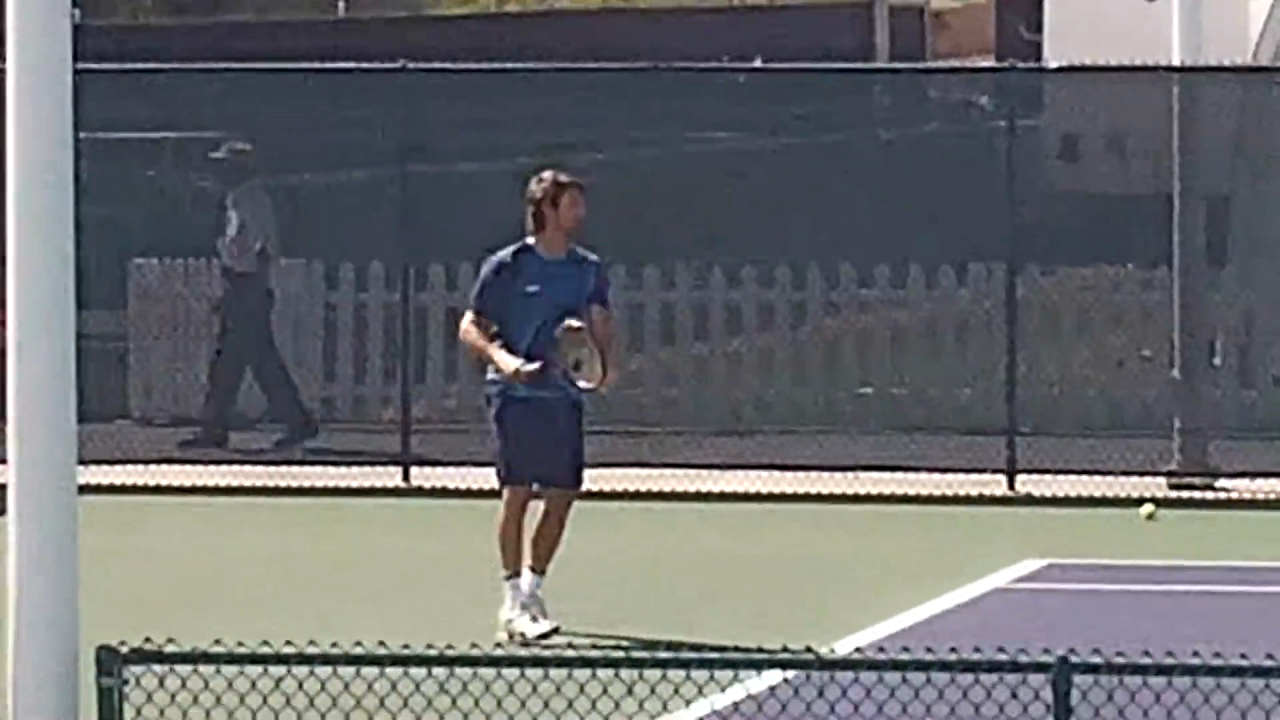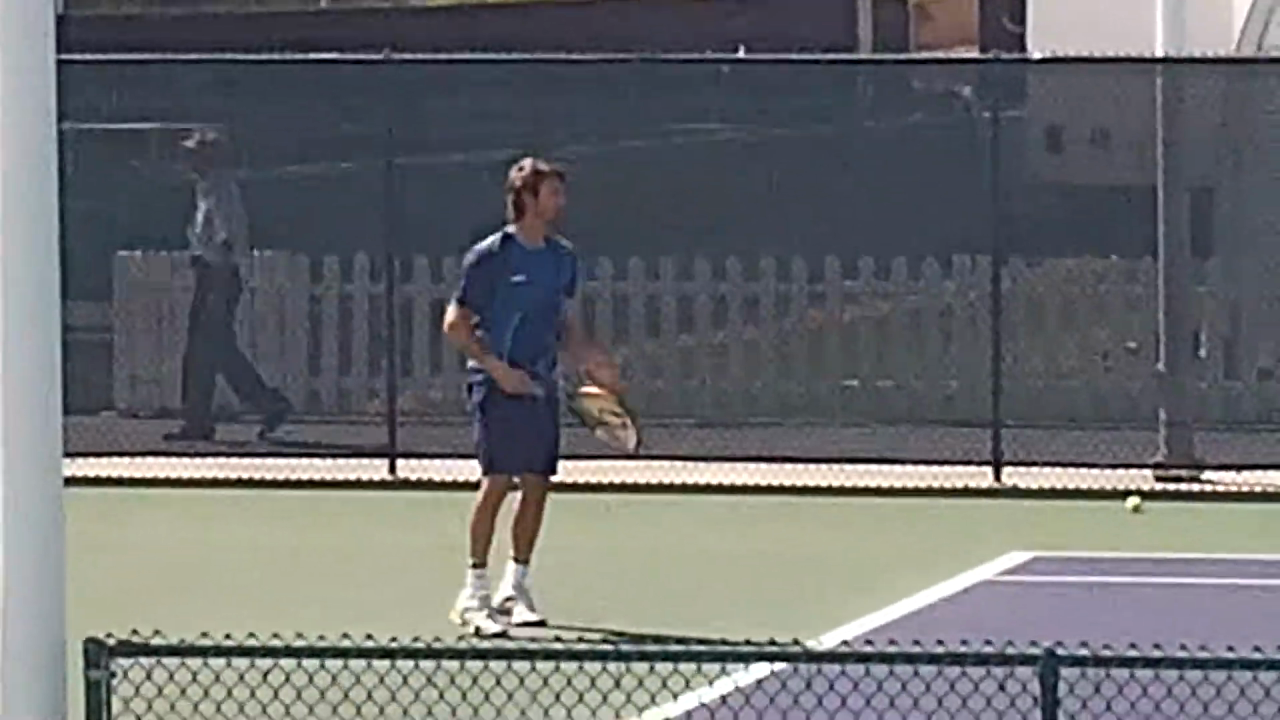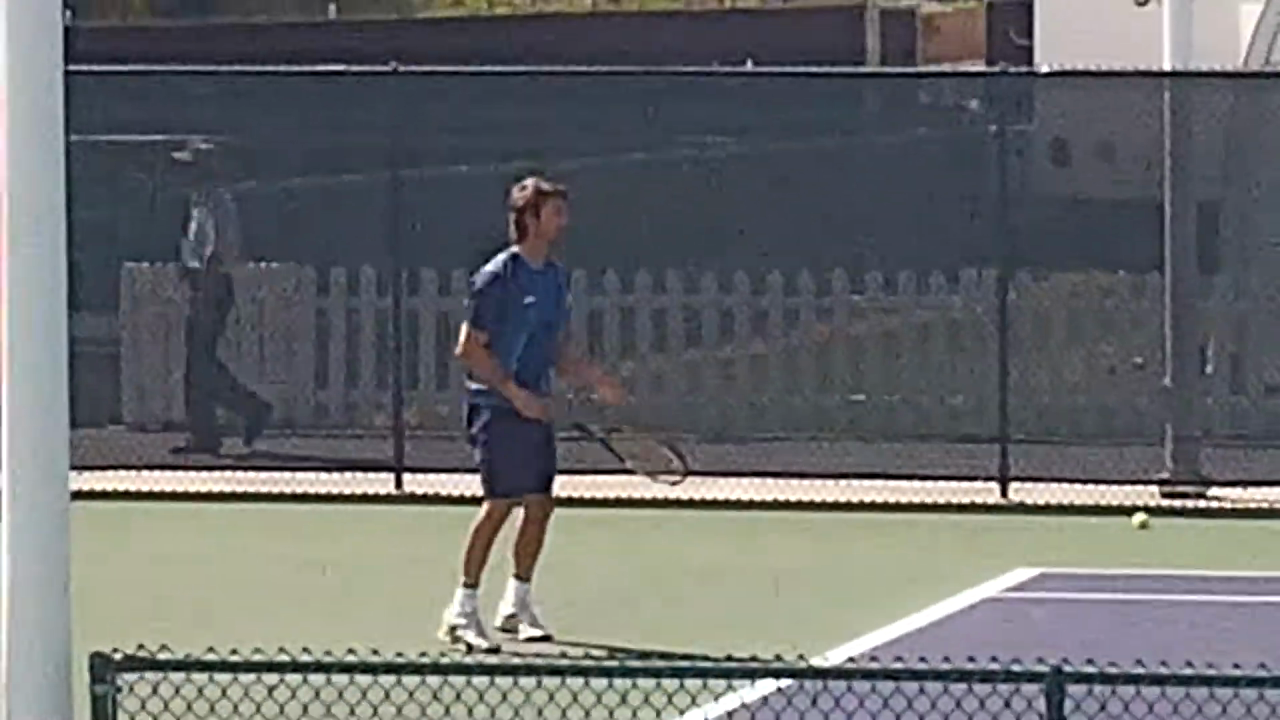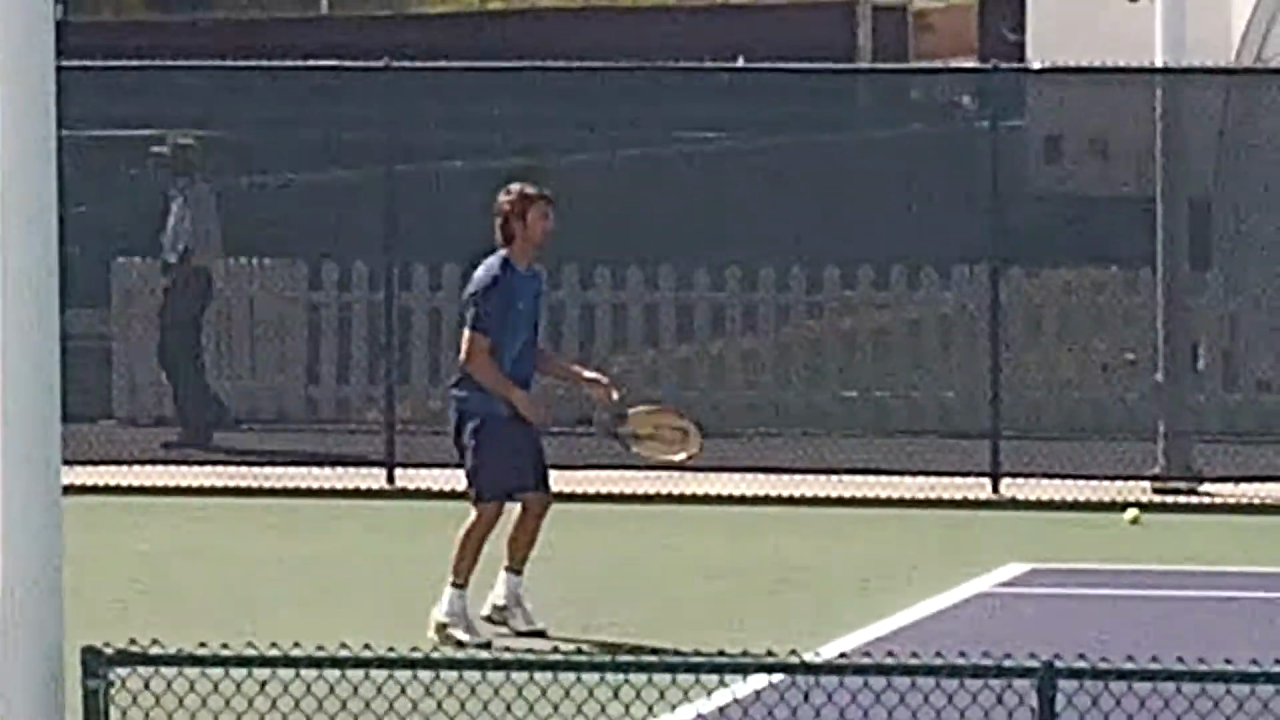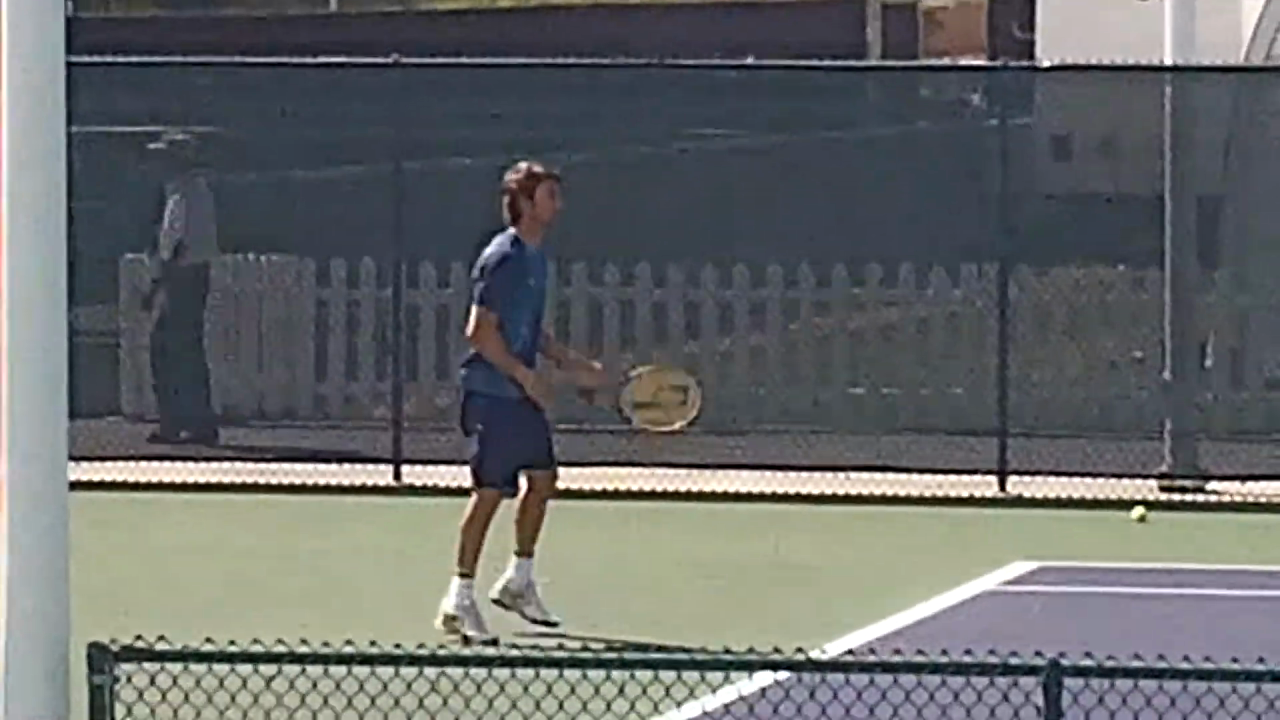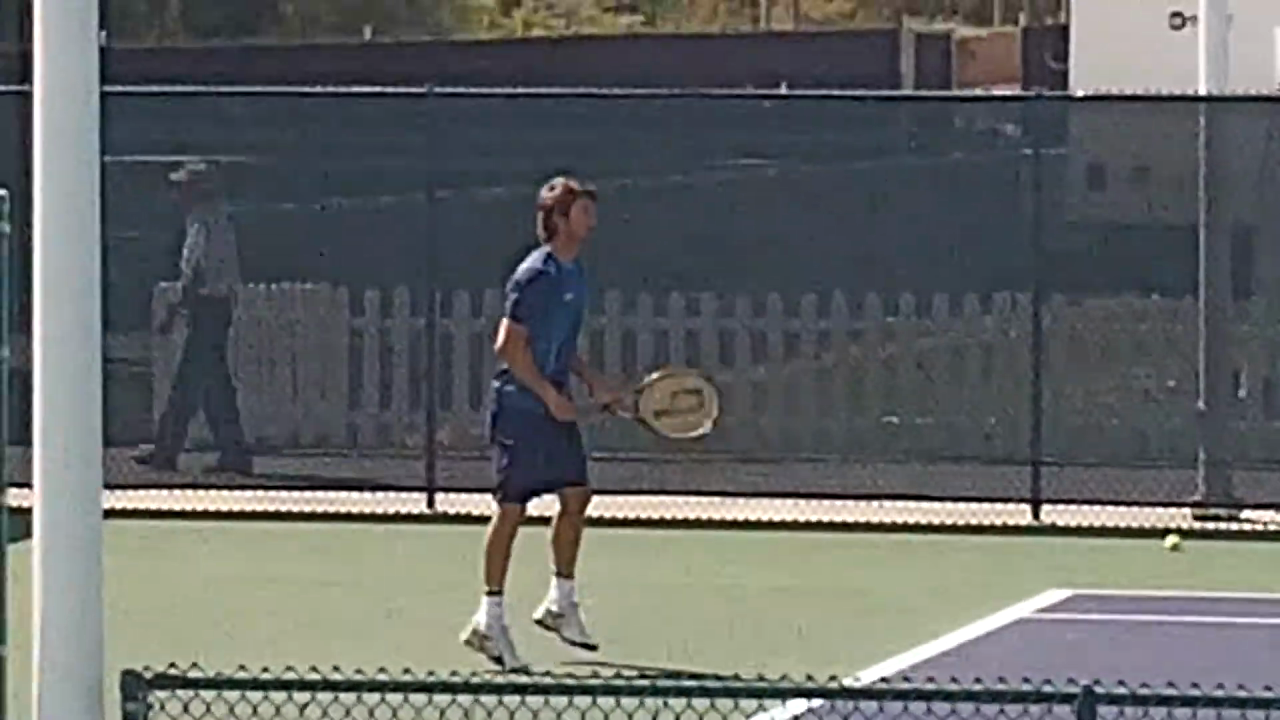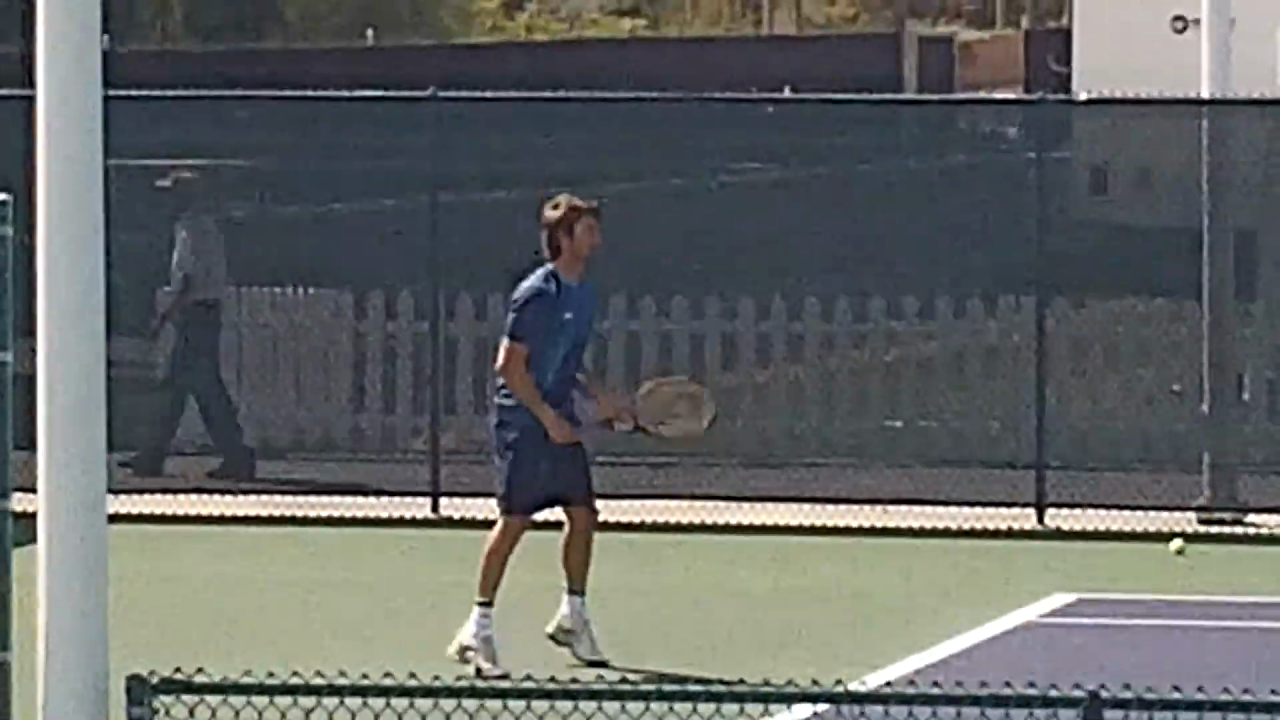
dt=0.1s
person 1, frame 1
left shoulder: (588, 268)
right shoulder: (506, 265)
left elbow: (601, 331)
right elbow: (470, 329)
left wrist: (598, 359)
right wrist: (501, 359)
left hip: (562, 398)
right hip: (515, 396)
left knee: (559, 496)
right knee: (517, 493)
left ankle: (529, 594)
right ankle: (513, 595)
person 1, frame 2
left shoulder: (563, 256)
right shoulder: (490, 254)
left elbow: (567, 323)
right elbow: (455, 324)
left wrist: (592, 361)
right wrist: (496, 366)
left hip: (541, 386)
right hip: (497, 385)
left knee: (536, 484)
right knee: (497, 480)
left ankle: (513, 588)
right ankle: (474, 593)
person 1, frame 3
left shoulder: (555, 276)
right shoulder: (498, 276)
right elbow: (469, 349)
left wrist: (594, 380)
right wrist: (515, 394)
left hip: (531, 408)
right hip: (496, 408)
left knee: (539, 505)
right knee: (499, 503)
left ankle: (516, 604)
right ankle: (461, 610)
person 1, frame 4
left shoulder: (532, 278)
right shoulder: (493, 279)
right elbow: (472, 355)
left wrist: (579, 376)
right wrist: (518, 397)
left hip: (518, 410)
right hip: (484, 409)
left knee: (537, 500)
right knee: (489, 506)
left ankle: (507, 596)
right ankle: (450, 610)
person 1, frame 5
left shoulder: (537, 255)
right shoulder: (502, 258)
right elbow: (480, 331)
left wrist: (571, 362)
right wrist: (527, 377)
left hip: (523, 391)
right hip: (491, 392)
left knee: (543, 480)
right knee: (491, 493)
left ankle: (516, 580)
right ankle: (459, 602)
person 1, frame 6
left shoulder: (575, 273)
right shoulder: (536, 274)
right elbow: (510, 345)
left wrist: (592, 381)
right wrist: (551, 395)
left hip: (552, 407)
right hip: (522, 406)
left knee: (576, 498)
right knee: (512, 508)
left ankle: (561, 603)
right ankle: (489, 619)
person 1, frame 7
left shoulder: (584, 291)
right shoulder: (537, 293)
right elbow: (508, 363)
left wrist: (596, 395)
right wrist: (547, 416)
left hip: (561, 425)
right hip: (524, 422)
left knee: (584, 516)
right knee: (514, 521)
left ankle: (571, 618)
right ankle: (474, 632)
person 2, frame 1
left shoulder: (251, 200)
right shoulder: (237, 200)
left elbow: (261, 252)
left wrist: (257, 297)
right wrist: (226, 295)
left hip: (249, 289)
right hip: (240, 288)
left knee: (229, 359)
right knee: (264, 360)
person 2, frame 2
left shoulder: (219, 190)
right shoulder: (209, 189)
left elbow: (226, 244)
left wrist: (215, 291)
left hip: (217, 277)
right hip: (210, 278)
left knee: (202, 352)
right knee: (212, 352)
person 2, frame 3
left shoulder: (212, 203)
right shoulder: (203, 201)
left elbow: (216, 257)
left wrist: (202, 300)
left hip: (210, 290)
right hip: (206, 290)
left knee: (200, 361)
right knee: (201, 361)
person 2, frame 4
left shoulder: (192, 196)
right shoulder: (183, 194)
left elbow: (189, 250)
left wrist: (171, 291)
left hip: (189, 282)
right hip: (187, 282)
left knee: (179, 353)
right knee: (183, 354)
left ankle: (202, 419)
right ankle: (199, 424)
person 2, frame 5
left shoulder: (186, 193)
right shoulder: (182, 190)
left elbow: (182, 246)
left wrist: (157, 285)
left hip: (185, 278)
right hip: (188, 279)
left knee: (175, 352)
right knee: (172, 351)
person 2, frame 6
left shoulder: (206, 223)
right shoulder: (206, 220)
left elbow: (199, 276)
left wrist: (173, 312)
left hip: (208, 307)
right hip: (210, 308)
left knee: (203, 383)
right knee: (189, 383)
person 2, frame 7
left shoulder: (193, 229)
right shoulder: (194, 226)
left elbow: (188, 281)
left wrist: (163, 317)
left hip: (196, 315)
right hip: (198, 315)
left knee: (207, 390)
right knee: (175, 386)
left ankle: (228, 458)
